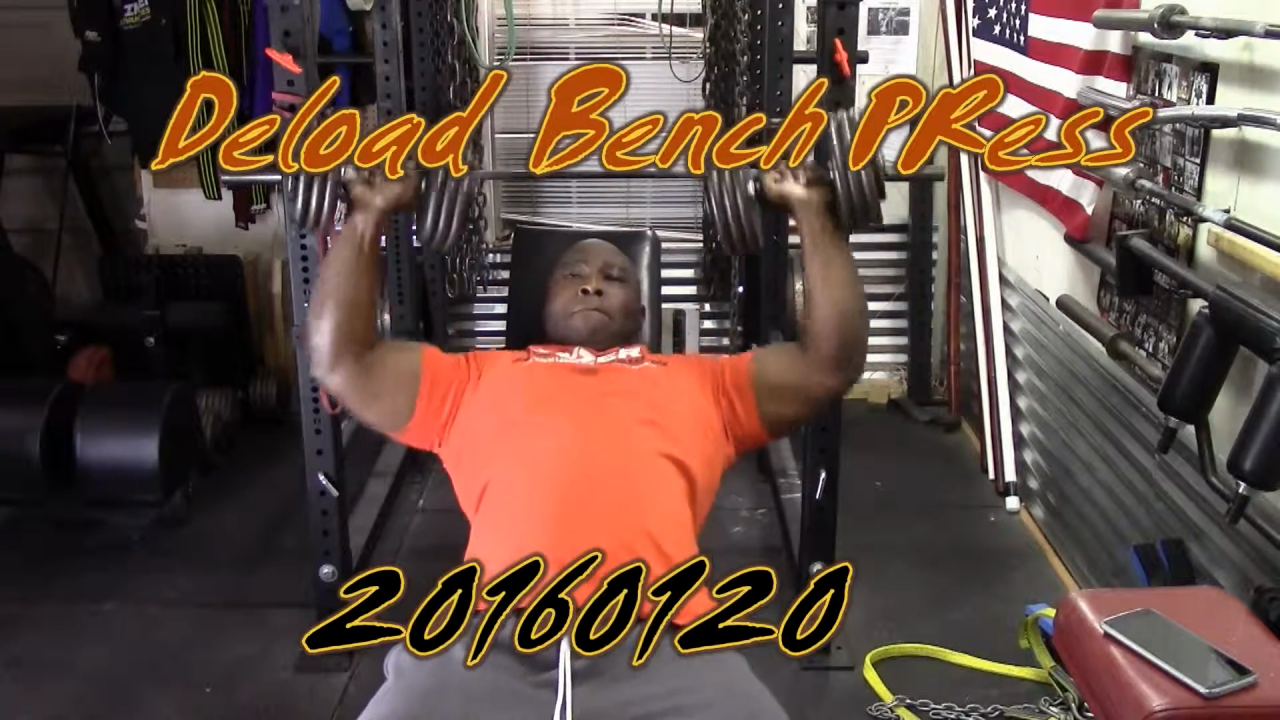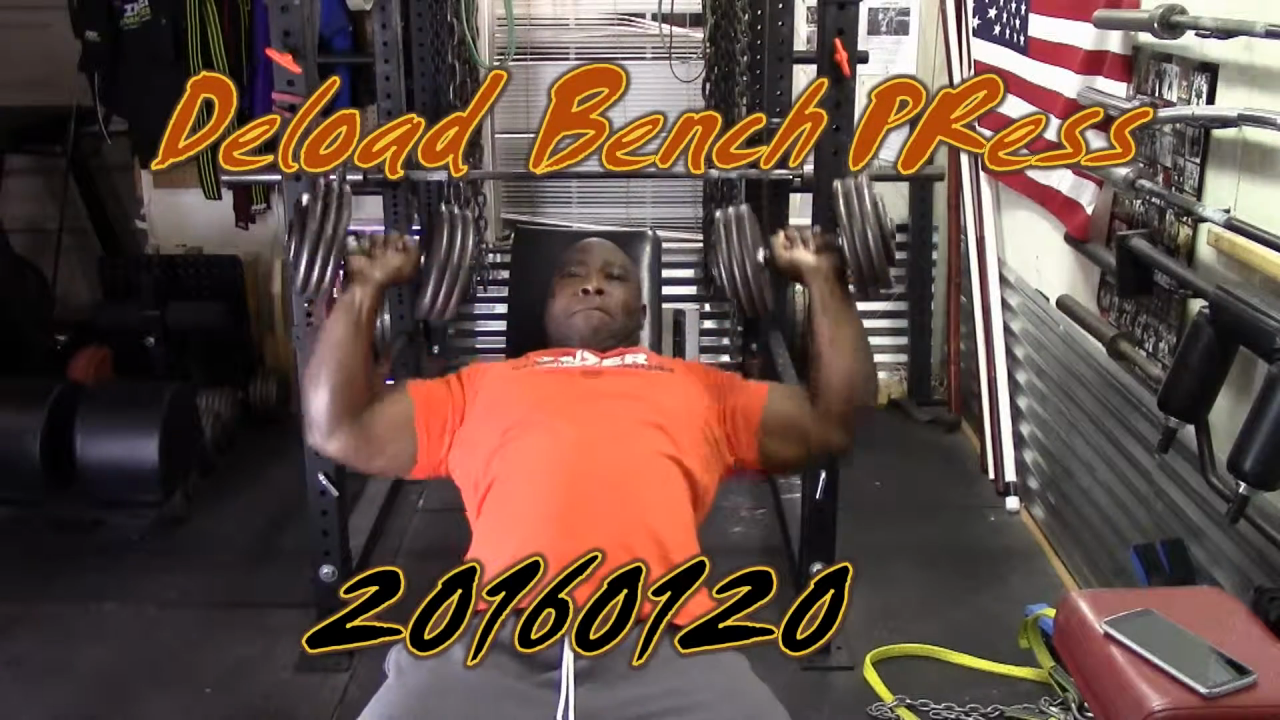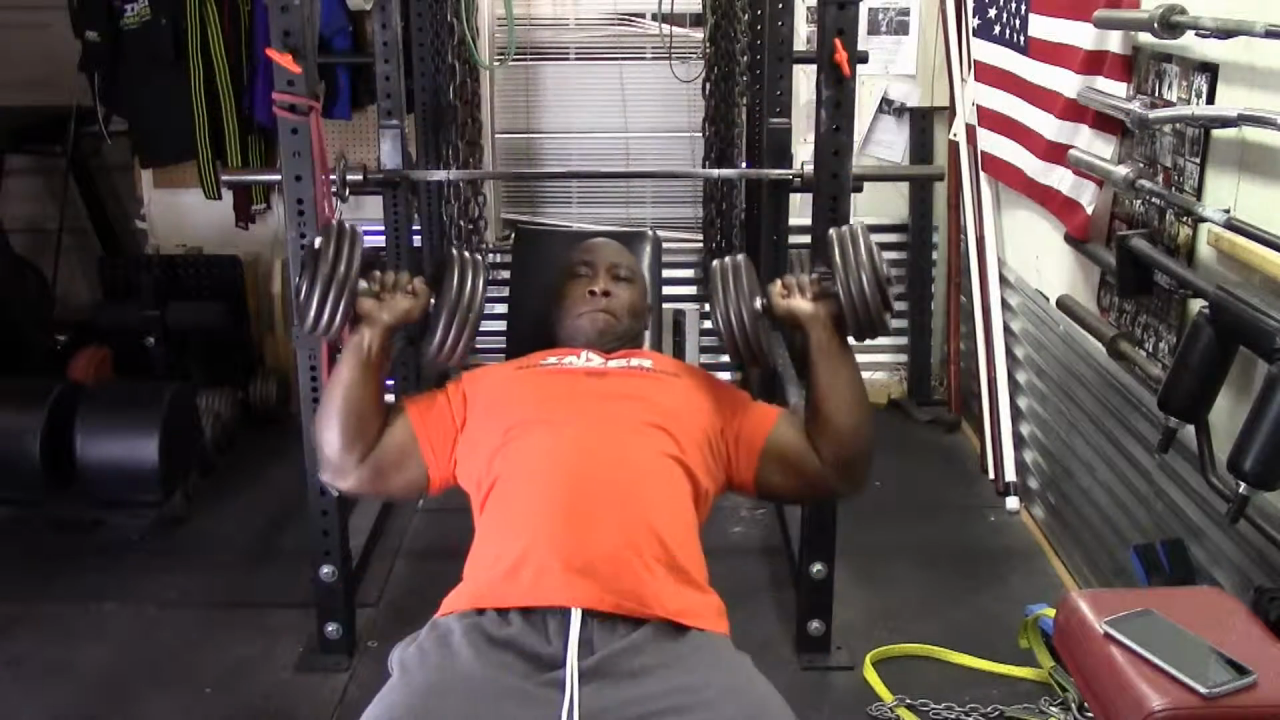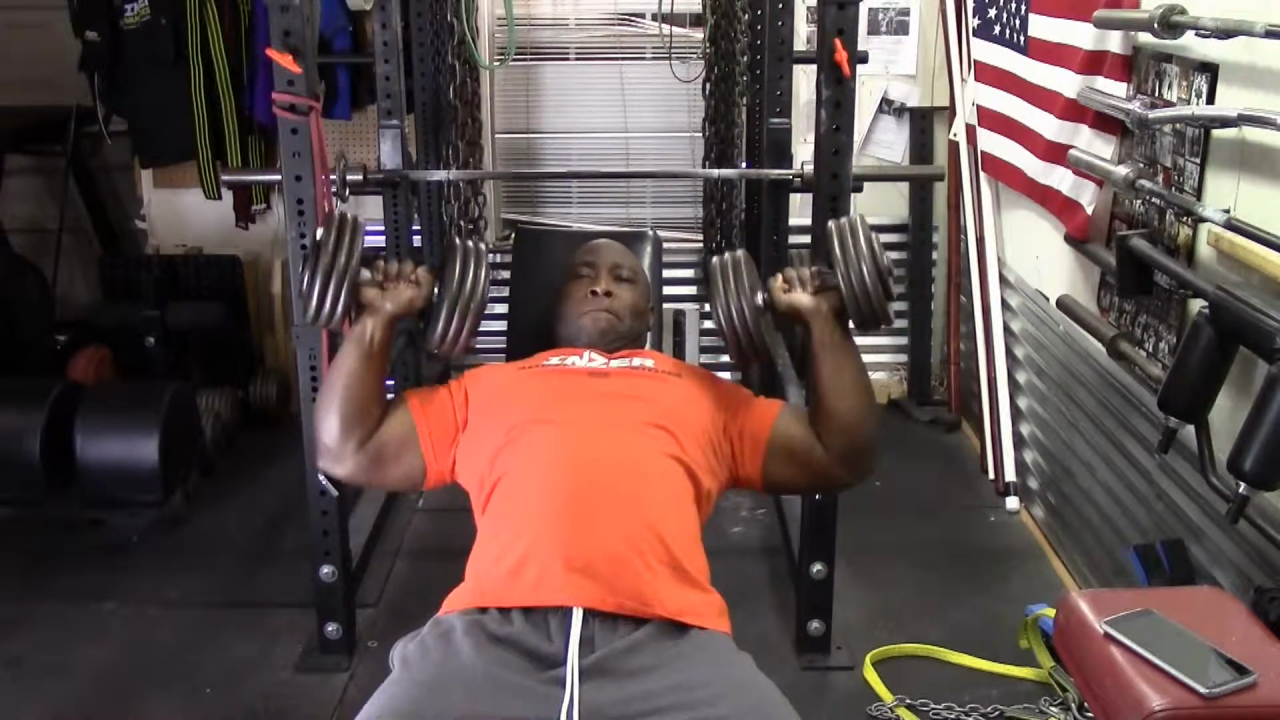
dt=0.2s
person 1, frame 1
left shoulder: (699, 382)
right shoulder: (478, 379)
left elbow: (833, 361)
right elbow: (338, 360)
left wrist: (812, 216)
right wrist: (367, 217)
left hip: (659, 643)
right hip: (490, 641)
person 1, frame 2
left shoulder: (698, 385)
right shoulder: (482, 385)
left elbow: (838, 422)
right elbow: (337, 430)
left wrist: (821, 279)
right wrist: (364, 289)
left hip: (659, 642)
right hip: (491, 637)
person 1, frame 3
left shoulder: (700, 392)
right shoulder: (486, 386)
left elbow: (837, 469)
right elbow: (349, 465)
left wrist: (818, 326)
right wrist: (373, 329)
left hip: (664, 640)
right hip: (491, 633)
person 1, frame 4
left shoulder: (703, 393)
right shoulder: (486, 388)
left elbow: (843, 458)
right elbow: (347, 451)
left wrist: (821, 316)
right wrist: (376, 316)
left hip: (664, 639)
right hip: (494, 631)
